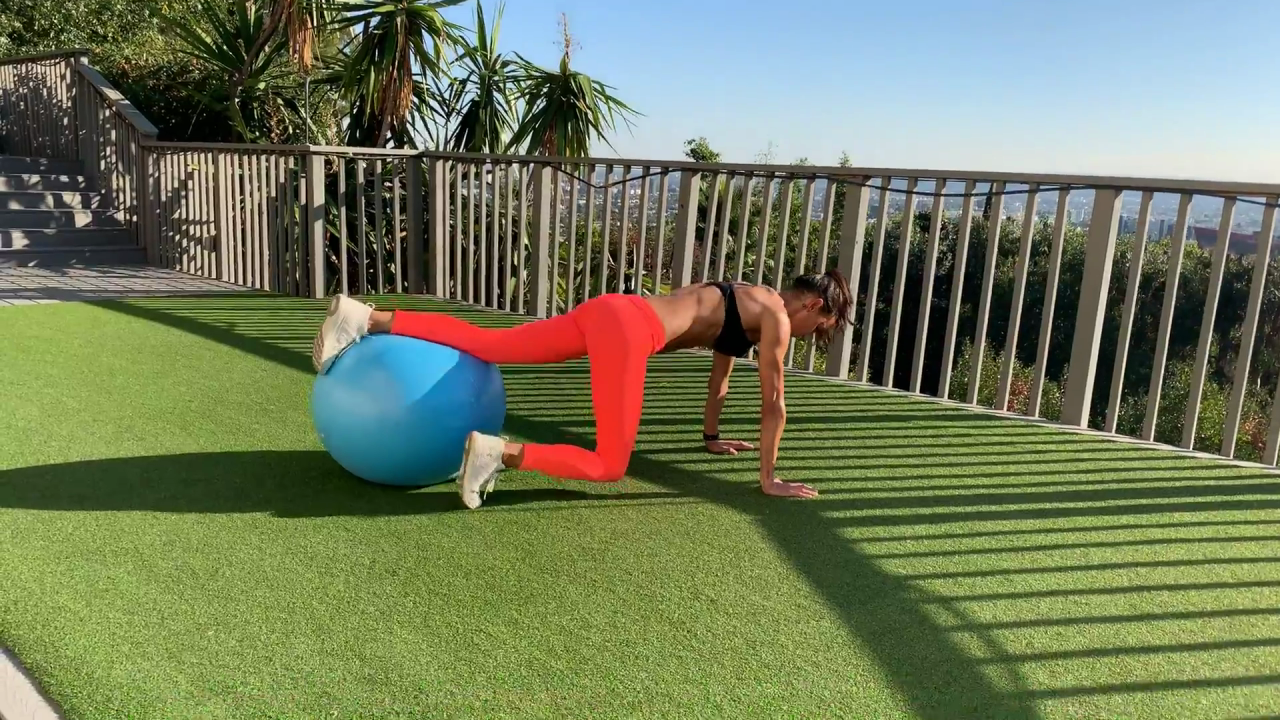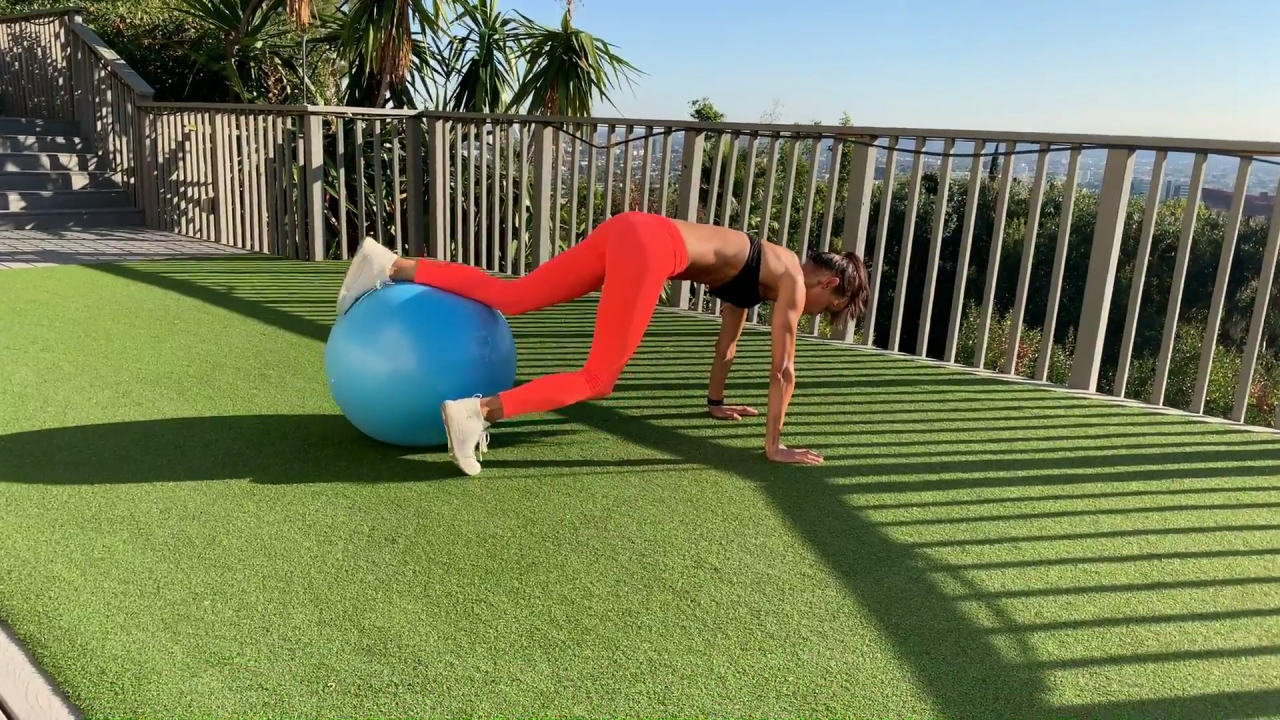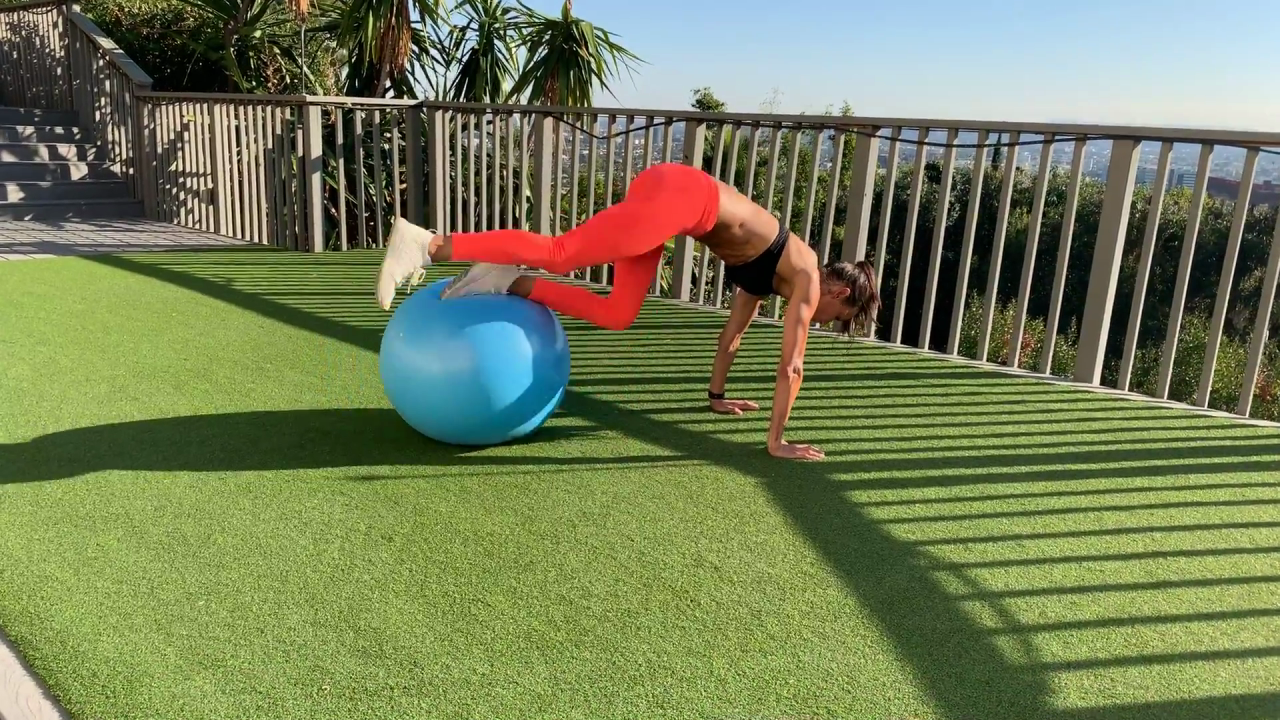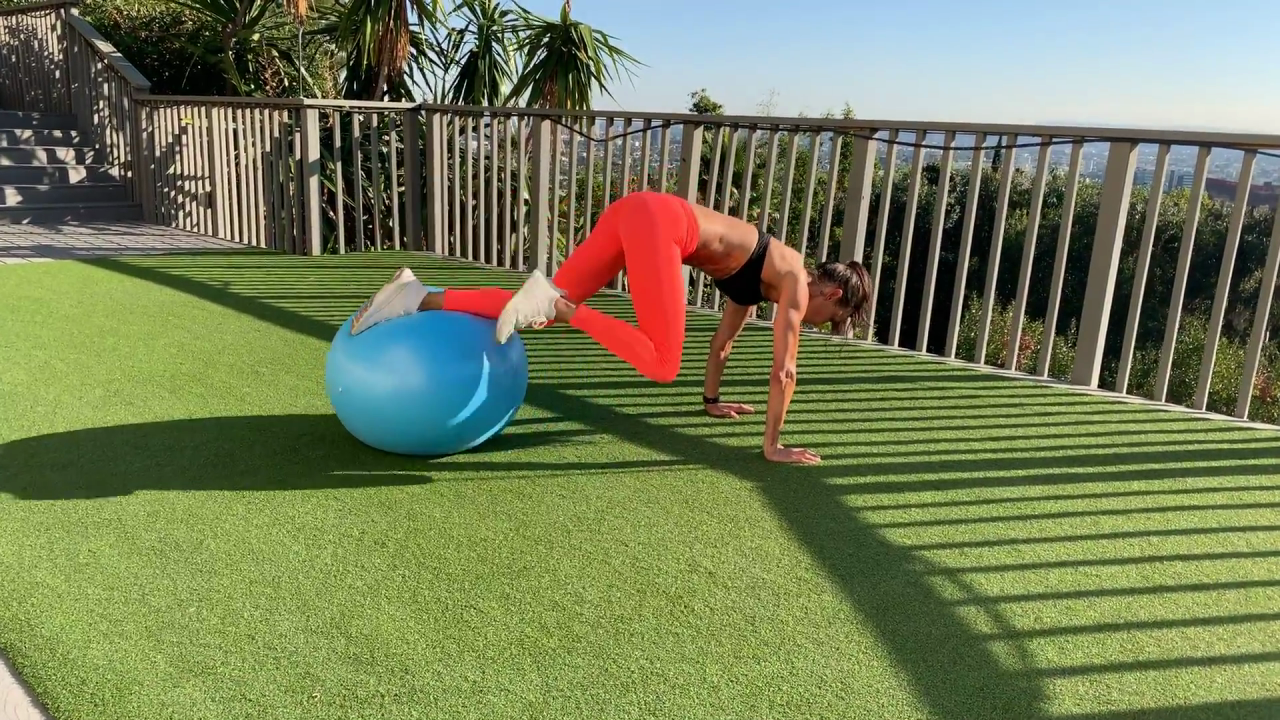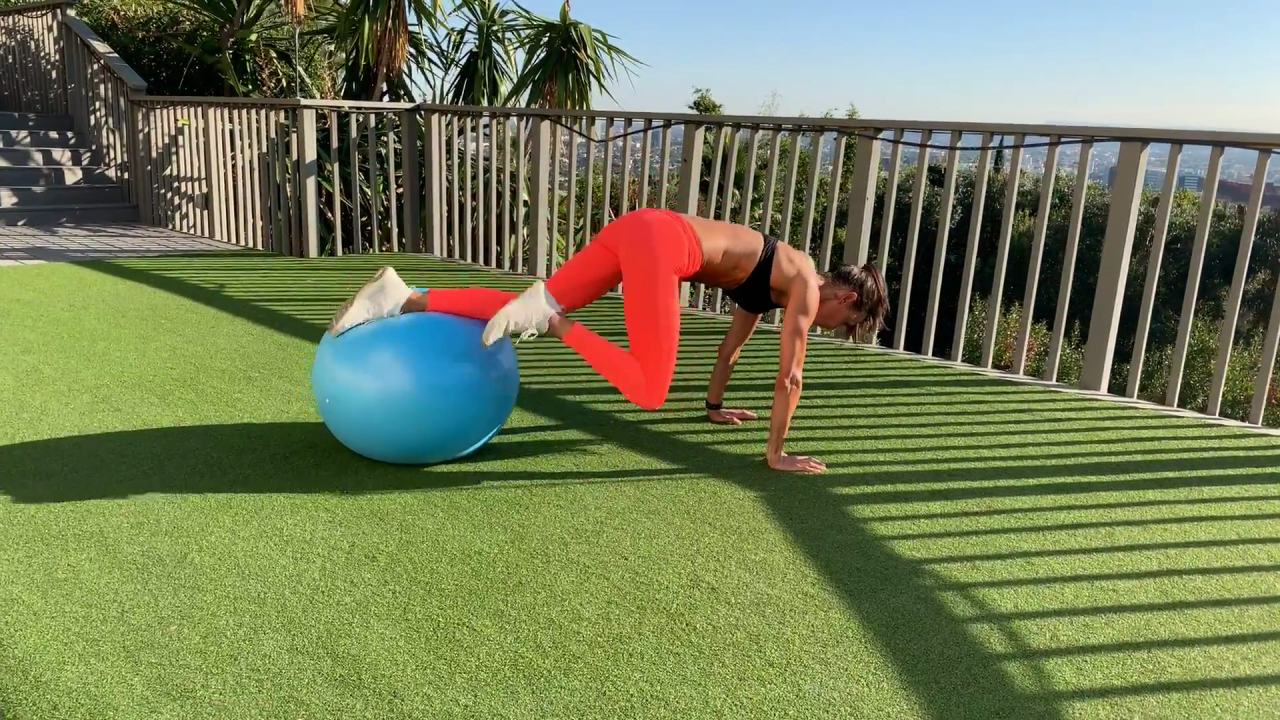
dt=0.7s
person 1, frame 1
left shoulder: (746, 306)
right shoulder: (775, 314)
left elbow: (719, 375)
right elbow: (773, 404)
left wrist: (711, 437)
right wrist: (768, 478)
left hip: (606, 312)
right hip: (627, 328)
left knee: (483, 343)
right knee: (609, 468)
left ankle: (362, 317)
right ankle: (499, 451)
person 1, frame 2
left shoulder: (758, 271)
right shoulder: (791, 279)
left elbow: (728, 336)
right elbow: (783, 370)
left wrist: (715, 402)
right wrist: (774, 445)
left hip: (626, 232)
right hip: (647, 247)
left knee: (505, 296)
right knee: (596, 379)
left ankle: (389, 265)
right ankle: (479, 412)
person 1, frame 3
left shoulder: (771, 273)
right shoulder: (807, 278)
left elbow: (733, 329)
right elbow: (790, 365)
left wrist: (716, 395)
right wrist: (777, 441)
left hip: (662, 186)
right hip: (680, 195)
left knee: (618, 316)
right knee: (554, 255)
left ankle: (512, 282)
right ankle: (425, 244)
person 1, frame 4
left shoulder: (759, 280)
right shoulder: (796, 282)
left elbow: (723, 337)
right elbow: (783, 371)
left wrist: (712, 400)
right wrist: (772, 445)
left hip: (633, 213)
right hip: (655, 222)
left knee: (549, 307)
right knee: (661, 365)
left ankle: (420, 298)
right ankle: (555, 300)
person 1, frame 5
left shoulder: (771, 284)
right shoulder: (806, 286)
left elbow: (732, 343)
right elbow: (789, 376)
left wrist: (714, 407)
right wrist: (776, 452)
left hip: (635, 230)
right hip: (656, 243)
left knee: (520, 310)
right knee: (648, 394)
left ankle: (400, 298)
right ankle: (549, 317)
